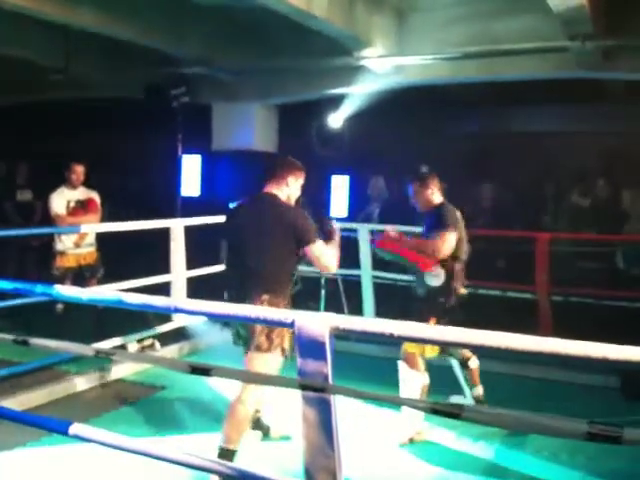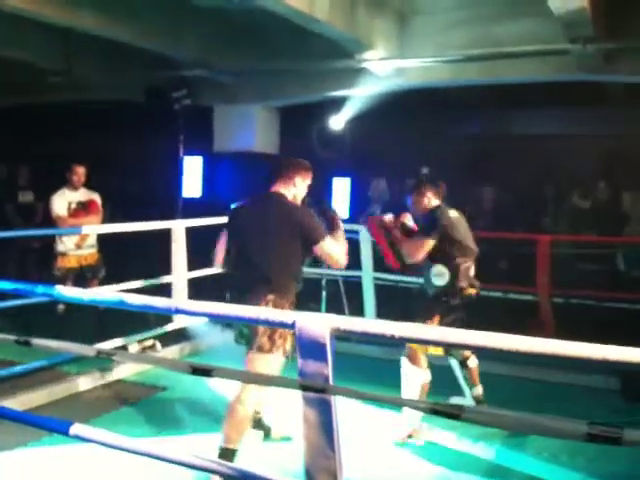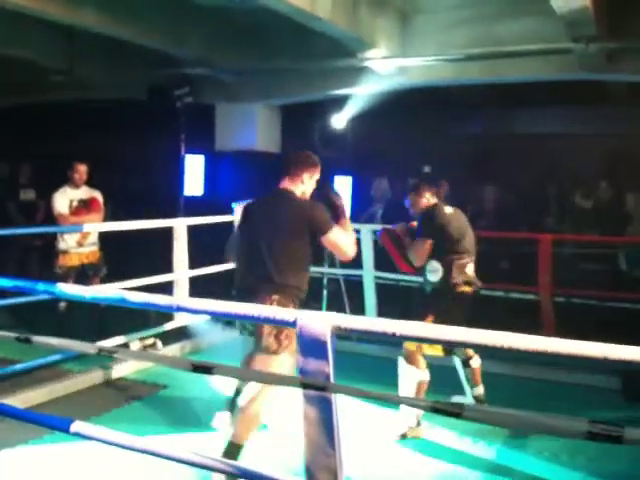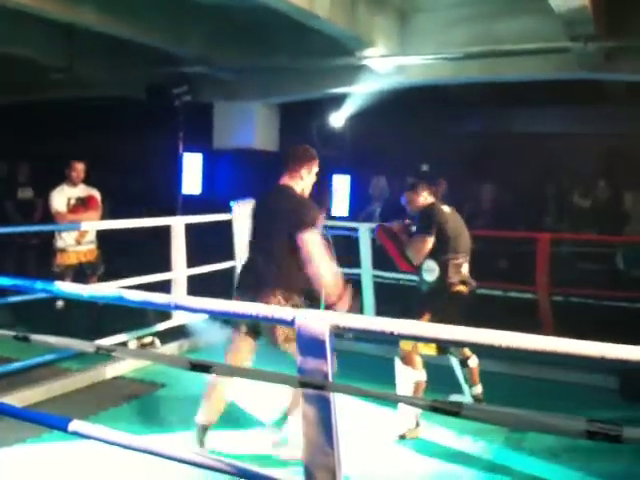
dt=0.1s
person 1, frame 1
left shoulder: (238, 211)
right shoulder: (293, 216)
right elbow: (328, 264)
right wrist: (333, 237)
left hip: (240, 302)
right hip: (267, 306)
left knee: (261, 371)
right knee: (255, 385)
left ankle: (255, 420)
right ankle: (224, 464)
person 1, frame 2
left shoulder: (242, 211)
right shoulder: (300, 216)
left elbow: (220, 259)
right elbow: (339, 259)
right wrist: (337, 227)
left hip: (243, 302)
right hip: (271, 306)
left knee: (262, 369)
right knee: (255, 386)
left ankle: (255, 420)
right ankle: (224, 465)
person 1, frame 3
left shoulder: (254, 208)
right shoulder: (309, 210)
left elbow: (234, 253)
right elbow: (347, 250)
right wrist: (341, 215)
left hip: (248, 298)
right hip: (279, 305)
left knee: (259, 357)
right knee: (271, 383)
left ankle: (233, 406)
right ankle: (230, 457)
person 1, frame 4
left shoulder: (264, 202)
right shoulder: (301, 208)
right elbow: (316, 260)
right wrist: (337, 295)
left hip: (248, 294)
right hip: (279, 300)
left knee: (231, 368)
left ankle: (202, 433)
right ankle: (285, 428)
person 2, frame 1
left shoulder: (443, 214)
right shoulder: (438, 214)
left elbow: (442, 249)
left wrist: (402, 240)
right wrist: (412, 244)
left hip: (440, 298)
right hip: (445, 294)
left knee: (411, 354)
right knee: (456, 346)
left ankle: (412, 427)
right ankle: (477, 395)
person 2, frame 2
left shoulder: (436, 218)
right shoulder: (450, 214)
left elbow: (413, 255)
left wrist: (395, 230)
right wrist: (409, 228)
left hip: (449, 295)
right hip: (461, 291)
left knee: (415, 352)
right knee: (458, 345)
left ankle: (412, 424)
right ankle: (477, 395)
person 2, frame 3
left shoulder: (431, 215)
right shoulder: (454, 213)
left elbow: (416, 259)
left wrist: (404, 237)
right wrist: (412, 235)
left hip: (446, 293)
right hip: (463, 289)
left knee: (412, 351)
right knee: (461, 344)
left ankle: (412, 422)
right ankle: (478, 394)
person 2, frame 4
left shoulder: (429, 214)
right shoulder: (449, 213)
left elbow: (416, 256)
left wrist: (402, 234)
right wrist: (410, 233)
left hip: (441, 293)
right hip: (459, 289)
left knee: (408, 351)
right knee: (457, 343)
left ankle: (410, 423)
right ankle: (476, 394)
person 3, frame 1
left shoulder: (92, 194)
right shoulder: (57, 195)
left elbow: (96, 217)
right elbow: (60, 222)
left wrist: (71, 219)
right wrist: (85, 217)
left hip: (89, 249)
right hip: (65, 250)
left knee: (92, 286)
person 3, frame 2
left shoulder: (93, 196)
right shoulder: (58, 197)
left elbow: (97, 219)
right elbow: (62, 223)
left wrist: (72, 220)
right wrist: (86, 219)
left hip: (90, 250)
right hip: (67, 251)
left knee: (93, 287)
person 3, frame 3
left shoulder: (95, 194)
right shoulder: (60, 195)
left elbow: (98, 217)
right elbow: (63, 221)
left wrist: (74, 218)
right wrist: (87, 217)
left hip: (91, 249)
right hip: (68, 250)
left knee: (95, 285)
person 3, frame 4
left shoulder: (92, 192)
right shoulder: (57, 193)
left elbow: (96, 215)
right elbow: (61, 219)
left wrist: (71, 216)
right wrist: (85, 215)
left hip: (89, 247)
right hip: (66, 248)
left knee: (93, 283)
